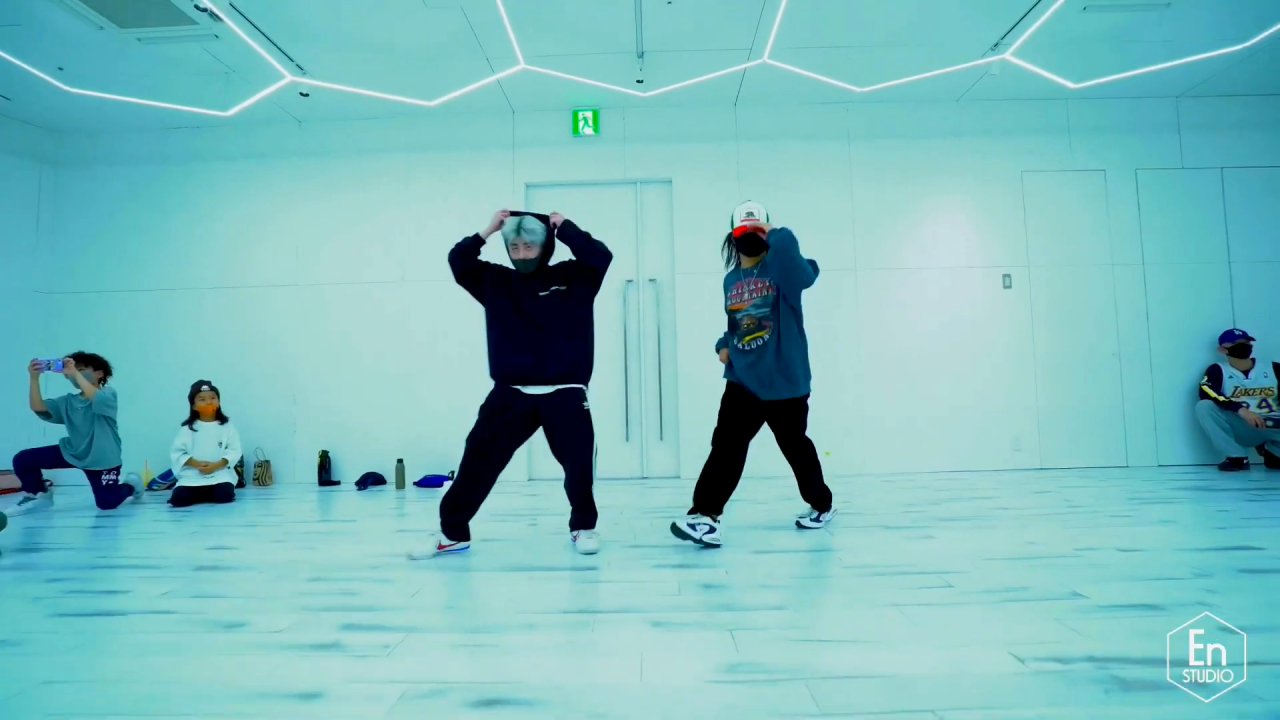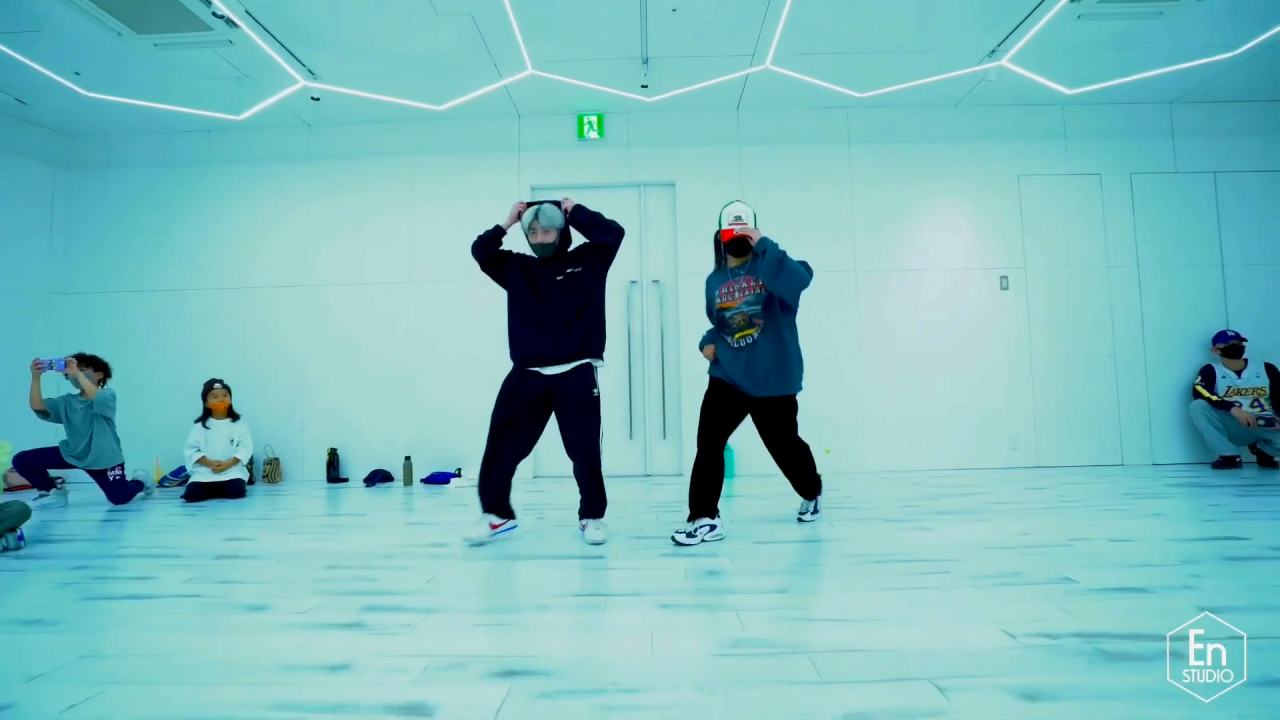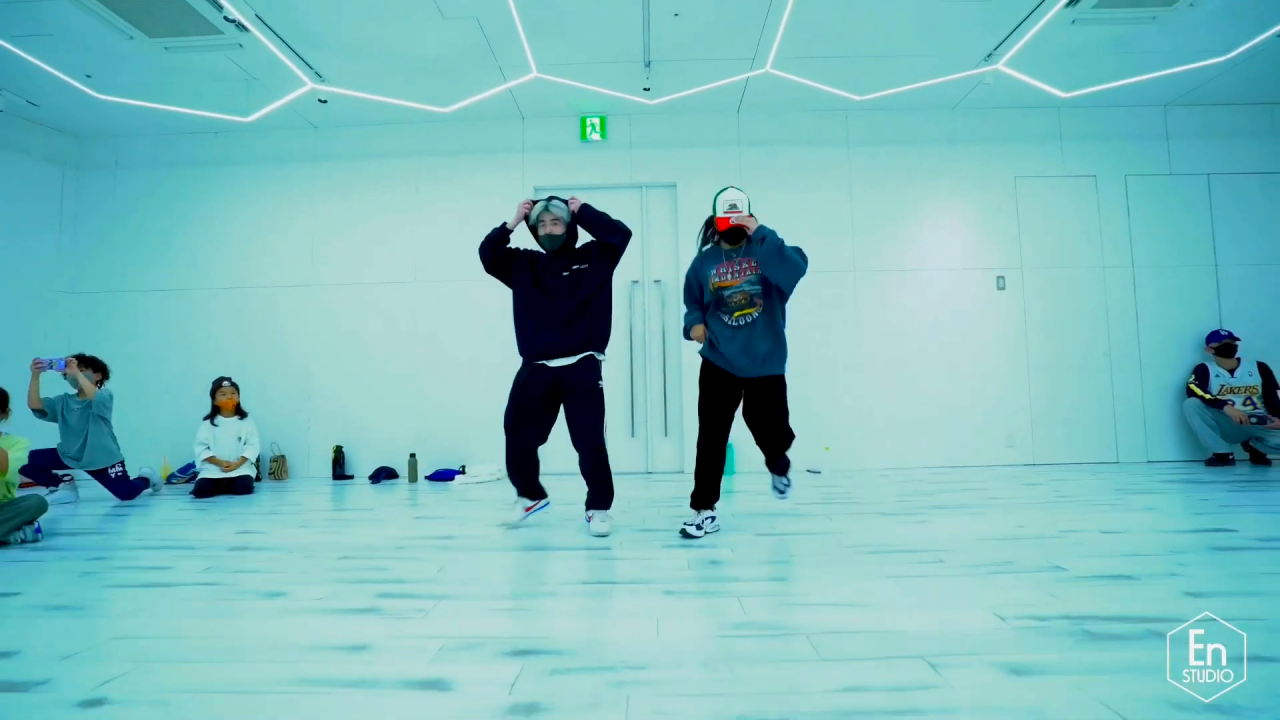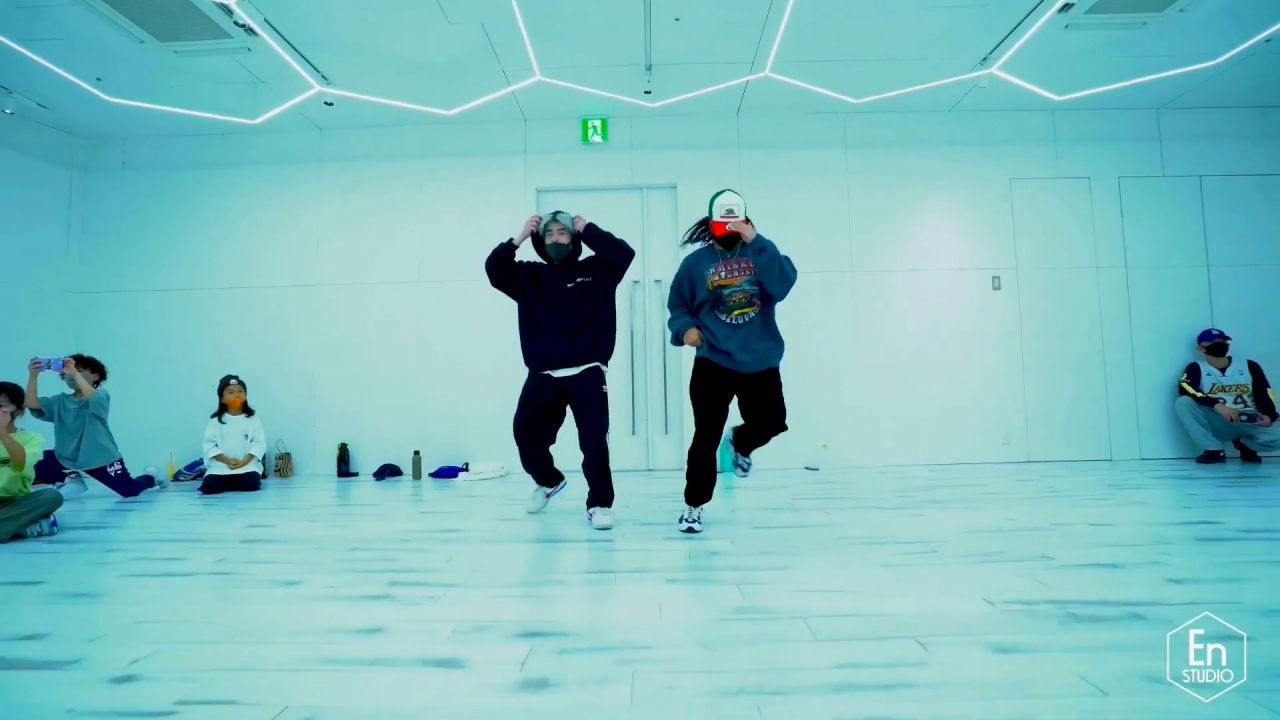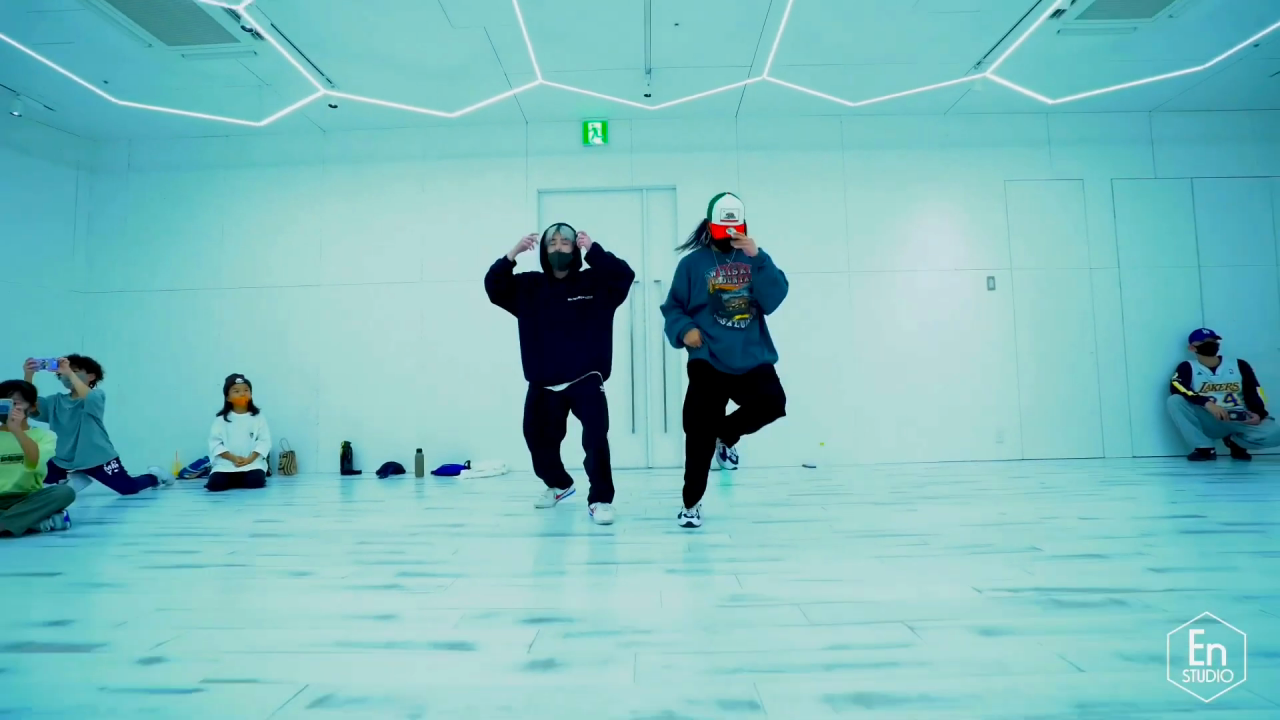
dt=0.1s
person 1, frame 1
left shoulder: (779, 263)
right shoulder: (732, 280)
left elbow: (803, 275)
left wrist: (777, 237)
right wrist: (725, 346)
left hip: (783, 379)
right hip: (742, 379)
left knee: (795, 445)
right knee: (727, 443)
left ankle: (821, 505)
right ankle: (704, 518)
person 1, frame 2
left shoulder: (770, 266)
right shoulder: (715, 279)
left elbow: (798, 280)
left wrist: (763, 245)
right wrist: (709, 342)
left hip: (774, 378)
right hip: (727, 377)
left knee: (785, 446)
right knee: (709, 442)
left ankle: (811, 495)
right ankle: (704, 519)
person 1, frame 3
left shoulder: (764, 248)
right shoulder: (704, 261)
left elbow: (792, 273)
right elbow: (693, 303)
left wrist: (760, 232)
right wrist: (694, 325)
left hip: (765, 360)
right hip: (719, 361)
left knee: (773, 431)
right knee: (712, 434)
left ankle: (778, 466)
right ankle: (704, 511)
person 1, frame 4
left shoulder: (757, 253)
right shoulder: (696, 261)
left elbow: (783, 284)
right elbow: (679, 306)
left wrist: (756, 241)
right wrist: (685, 329)
left hip: (760, 357)
right hip: (714, 359)
left knee: (771, 419)
right knee: (707, 432)
left ankle: (741, 443)
right ankle: (695, 503)
person 1, frame 5
left shoulder: (753, 259)
right shoulder: (693, 262)
left elbow: (773, 294)
right elbow: (673, 309)
left wrist: (756, 256)
right wrist: (684, 330)
left hip: (753, 357)
right hip: (708, 360)
left knee: (771, 404)
right knee: (700, 432)
left ankle: (726, 435)
right ankle: (691, 504)
person 2, frame 1
left shoulder: (571, 279)
right shoulder: (496, 281)
left elbow: (599, 257)
right elbow: (458, 263)
left wrist: (563, 229)
right wrist: (485, 233)
left hip: (563, 390)
right hip: (511, 391)
left knee: (579, 458)
right knee: (479, 457)
left ankle: (583, 526)
right ankle: (453, 532)
person 2, frame 2
left shoulder: (586, 260)
right shoulder: (518, 268)
left elbow: (613, 235)
right elbow: (482, 252)
left wrist: (576, 212)
right wrist: (507, 223)
left hip: (576, 372)
right hip: (528, 373)
left knee: (584, 446)
right knee: (503, 440)
left ankle: (592, 516)
right ankle: (497, 514)
person 2, frame 3
left shoulder: (592, 257)
right shoulder: (524, 264)
left elbow: (620, 235)
right elbow: (488, 255)
left wrist: (582, 210)
right wrist: (514, 222)
left hip: (581, 363)
right hip: (537, 366)
left knee: (589, 436)
right knee: (518, 430)
left ankle: (598, 507)
right ankle: (530, 495)
person 2, frame 4
left shoulder: (595, 271)
right shoulder: (529, 276)
left elbow: (624, 253)
right elbow: (494, 269)
left wrist: (587, 230)
right wrist: (520, 237)
left hip: (586, 372)
right hip: (543, 374)
left knee: (594, 438)
right knee: (527, 433)
left ankle: (600, 504)
right ankle: (549, 481)
person 2, frame 5
left shoulder: (593, 282)
right shoulder: (530, 286)
left elbow: (625, 277)
right elbow: (494, 288)
left wrist: (593, 250)
right wrist: (511, 256)
left hip: (585, 379)
right hip: (543, 383)
left knee: (595, 436)
right knee: (540, 440)
left ankle: (600, 500)
right ankle: (558, 484)
